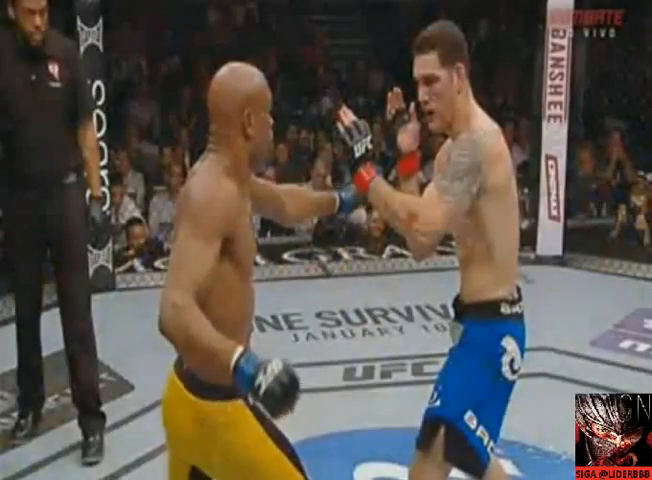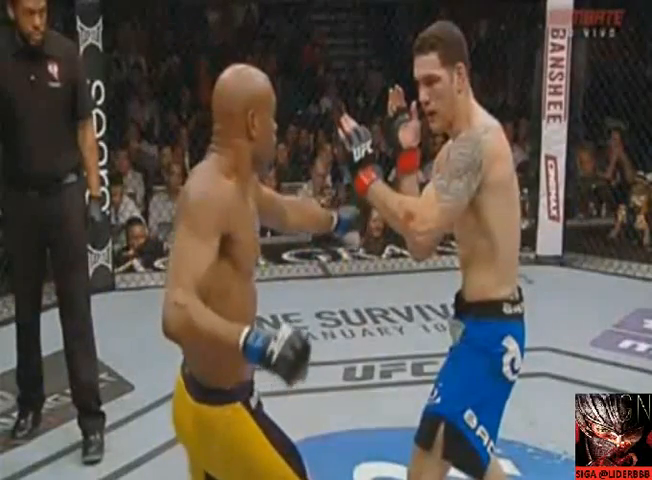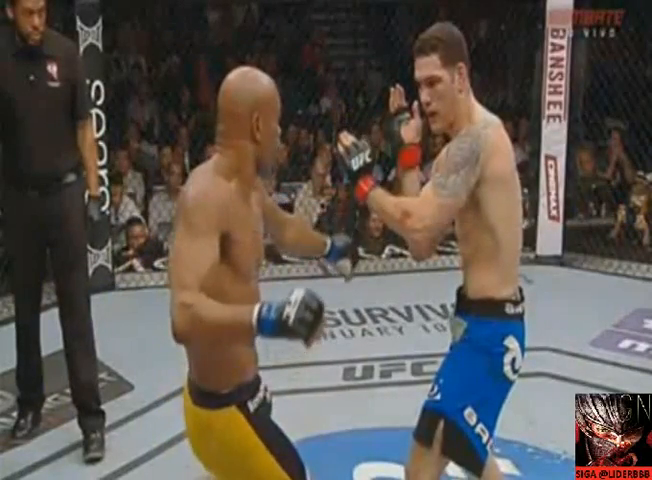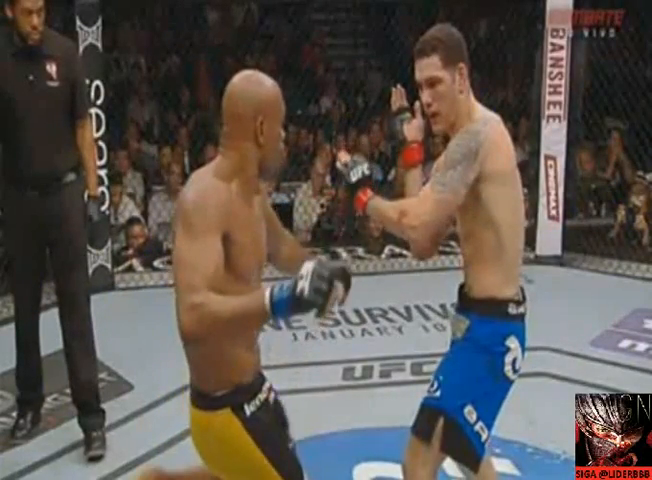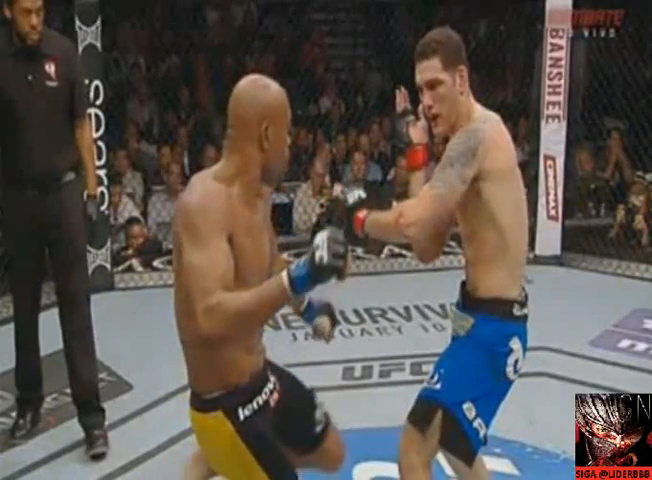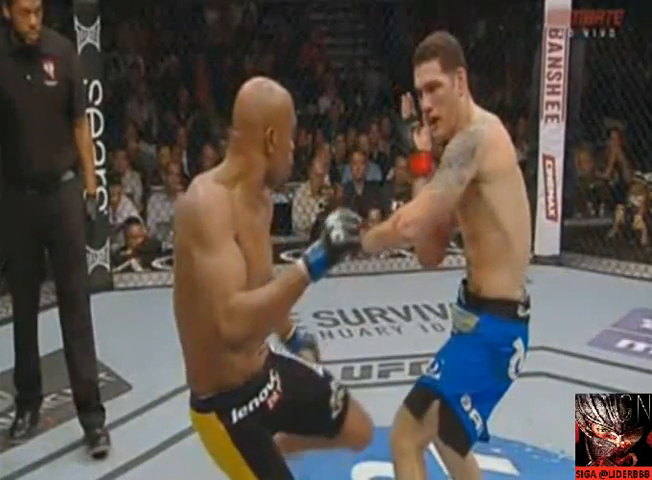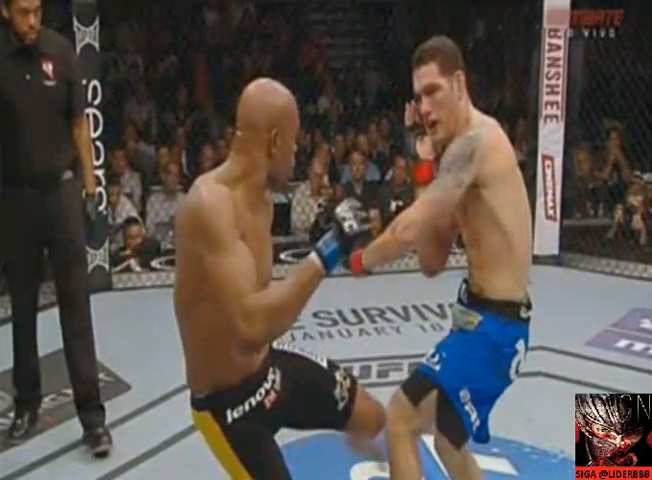
dt=0.5s
person 1, frame 1
left shoulder: (66, 52)
left elbow: (85, 127)
left wrist: (95, 192)
left hip: (65, 192)
left knee: (77, 308)
left ankle: (91, 417)
person 1, frame 2
left shoulder: (66, 53)
left elbow: (84, 127)
left wrist: (94, 192)
left hip: (65, 192)
left knee: (76, 307)
left ankle: (91, 417)
person 1, frame 3
left shoulder: (66, 52)
left elbow: (84, 126)
left wrist: (94, 191)
left hip: (64, 191)
left knee: (76, 307)
left ankle: (90, 415)
person 1, frame 4
left shoulder: (64, 52)
left elbow: (82, 125)
left wrist: (93, 190)
left hip: (64, 191)
left knee: (75, 305)
left ankle: (91, 414)
person 1, frame 5
left shoulder: (64, 51)
left elbow: (81, 124)
left wrist: (92, 188)
left hip: (63, 190)
left knee: (76, 303)
left ankle: (91, 414)
person 1, frame 6
left shoulder: (62, 51)
left elbow: (80, 124)
left wrist: (91, 188)
left hip: (63, 190)
left knee: (75, 302)
left ankle: (91, 411)
person 1, frame 7
left shoulder: (61, 50)
left elbow: (79, 123)
left wrist: (90, 186)
left hip: (62, 190)
left knee: (75, 302)
left ankle: (91, 411)
person 2, frame 1
left shoulder: (477, 142)
right shoulder: (453, 148)
left elbow: (424, 228)
right elbow: (421, 244)
left wrist: (364, 168)
right wrist: (407, 158)
left hip: (490, 328)
right hip: (485, 322)
person 2, frame 2
left shoulder: (478, 140)
right shoulder: (454, 149)
left elbow: (421, 227)
right elbow: (421, 246)
left wrist: (364, 172)
right wrist: (407, 156)
left hip: (489, 328)
right hip: (484, 322)
person 2, frame 3
left shoulder: (478, 137)
right shoulder: (455, 150)
left elbow: (419, 223)
right elbow: (422, 245)
left wrist: (363, 181)
right wrist: (409, 153)
left hip: (489, 328)
right hip: (485, 321)
person 2, frame 4
left shoulder: (478, 134)
right shoulder: (460, 148)
left elbow: (415, 222)
right elbow: (424, 245)
left wrist: (362, 193)
right wrist: (412, 152)
left hip: (490, 326)
right hip: (485, 319)
person 2, frame 5
left shoulder: (476, 135)
right shoulder: (465, 145)
left elbow: (411, 223)
right elbow: (427, 249)
left wrist: (361, 216)
right wrist: (417, 155)
left hip: (490, 326)
right hip: (484, 317)
right knee: (454, 443)
person 2, frame 6
left shoulder: (476, 136)
right shoulder: (466, 148)
left elbow: (409, 225)
right elbow: (430, 253)
left wrist: (361, 241)
right wrist: (421, 163)
left hip: (493, 325)
right hip: (485, 316)
left knee: (407, 439)
right knee: (446, 437)
person 2, frame 7
left shoulder: (475, 140)
right shoulder: (463, 152)
left elbow: (408, 229)
right elbow: (432, 262)
left wrist: (359, 260)
left hip: (493, 326)
right hip: (488, 317)
left knee: (399, 423)
right knee: (451, 444)
person 3, frame 1
left shoulder: (230, 178)
right shoulder: (212, 193)
left elbow: (284, 204)
right elbow: (174, 312)
left wrist: (340, 201)
right wrist: (245, 366)
right hip: (215, 406)
person 3, frame 2
left shoulder: (241, 182)
right shoulder: (208, 192)
left elbow: (285, 213)
right elbow: (177, 313)
left wrist: (336, 220)
right wrist: (254, 343)
right hip: (219, 406)
person 3, frame 3
left shoulder: (247, 186)
right shoulder: (206, 195)
left elbow: (282, 228)
right elbow: (184, 315)
left wrist: (331, 247)
right wrist: (266, 318)
left hip: (238, 392)
right hip: (223, 407)
person 3, frame 4
left shoulder: (252, 190)
right shoulder: (204, 197)
right elbow: (193, 316)
left wrist: (319, 270)
right wrist: (279, 299)
left hip: (251, 385)
right hip: (225, 405)
person 3, frame 5
left shoulder: (259, 194)
right shoulder: (204, 201)
right elbow: (210, 320)
left wrist: (306, 307)
right wrist: (299, 277)
left hip: (262, 376)
right hip: (225, 403)
person 3, frame 6
left shoulder: (260, 197)
right shoulder: (206, 204)
right elbow: (234, 322)
left wrist: (290, 337)
right wrist: (315, 261)
left hip: (267, 368)
right hip: (226, 402)
left knee: (357, 431)
left ankle: (280, 445)
person 3, frame 7
left shoulder: (259, 198)
right shoulder: (209, 205)
right elbow: (250, 324)
right wrist: (327, 253)
left hip: (269, 365)
right hip: (228, 400)
left knee: (372, 418)
left ankle: (359, 442)
